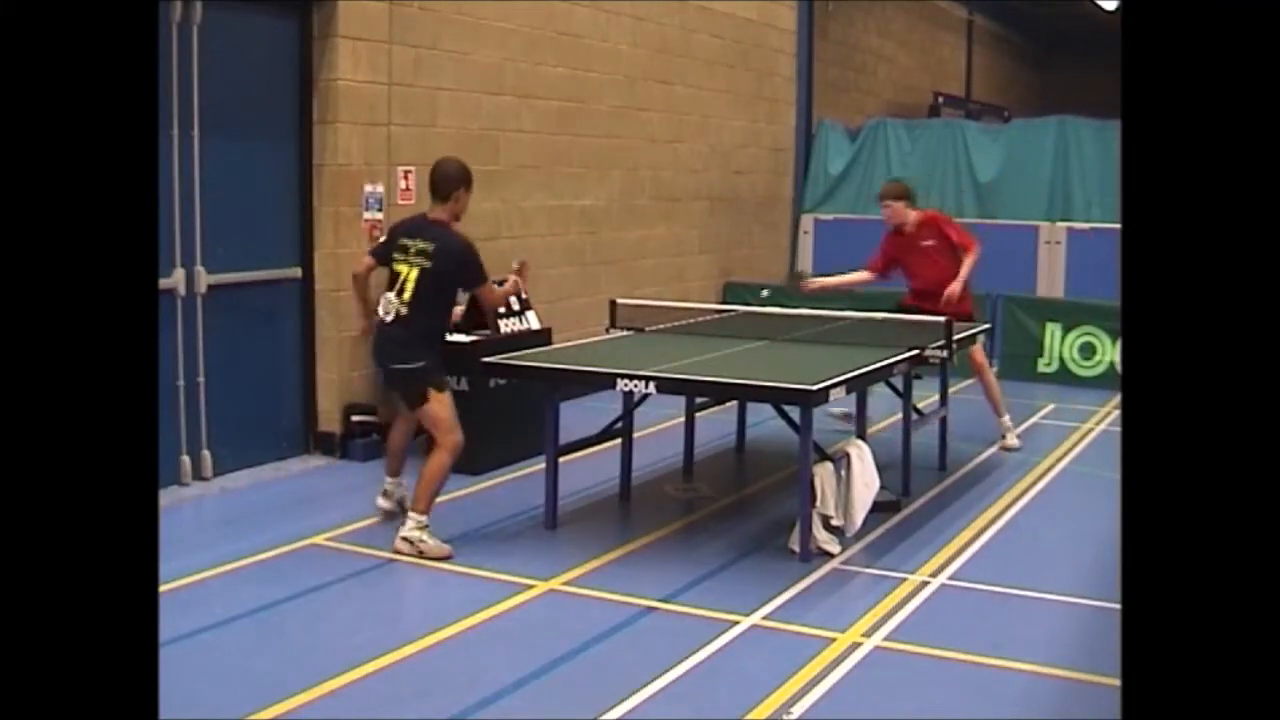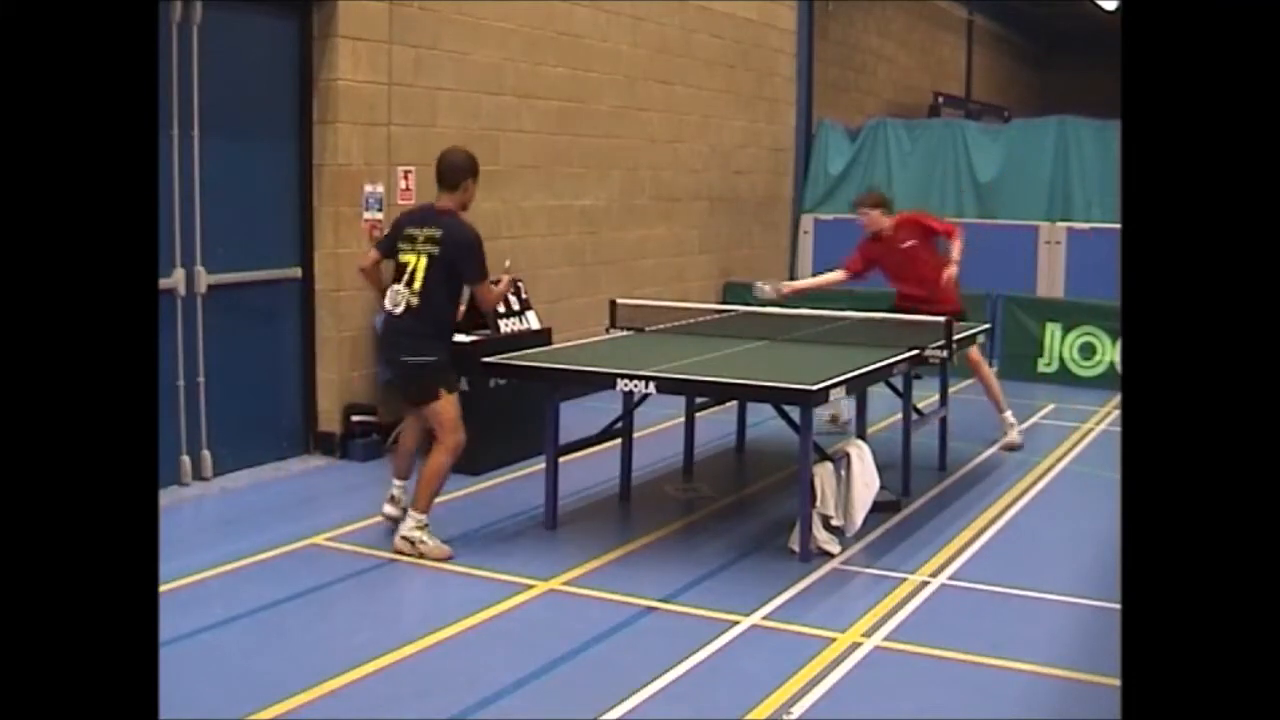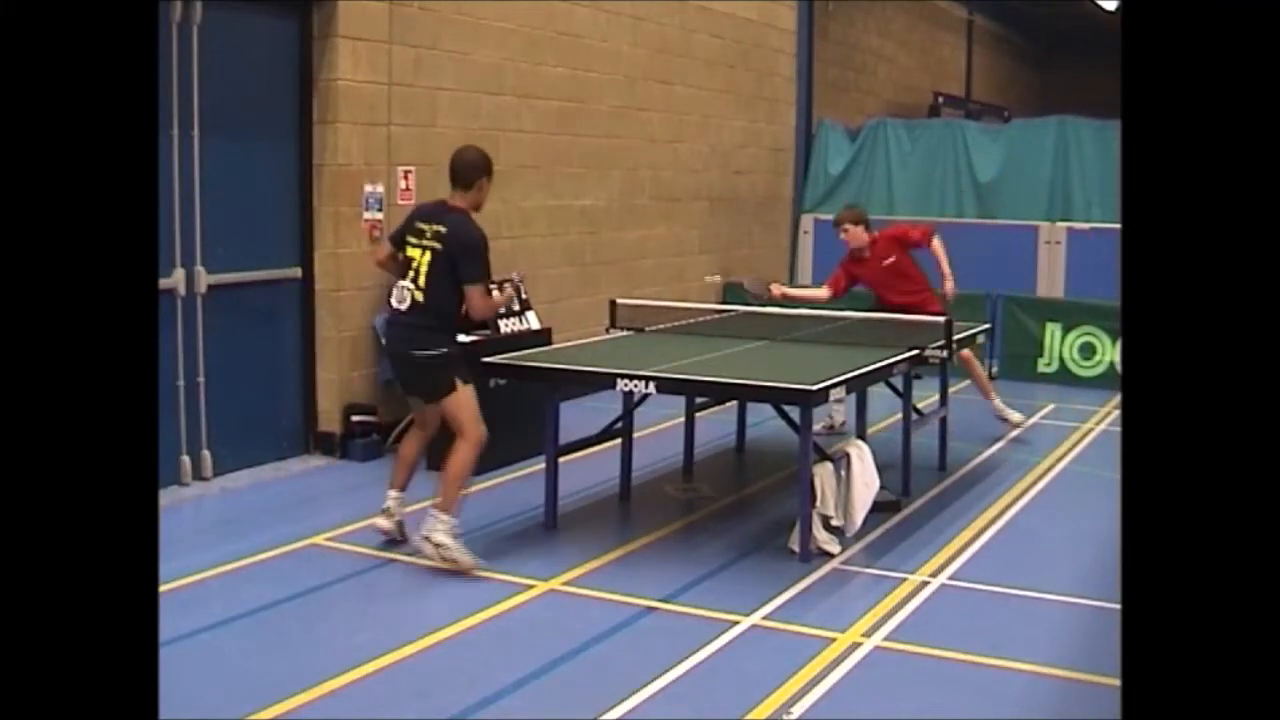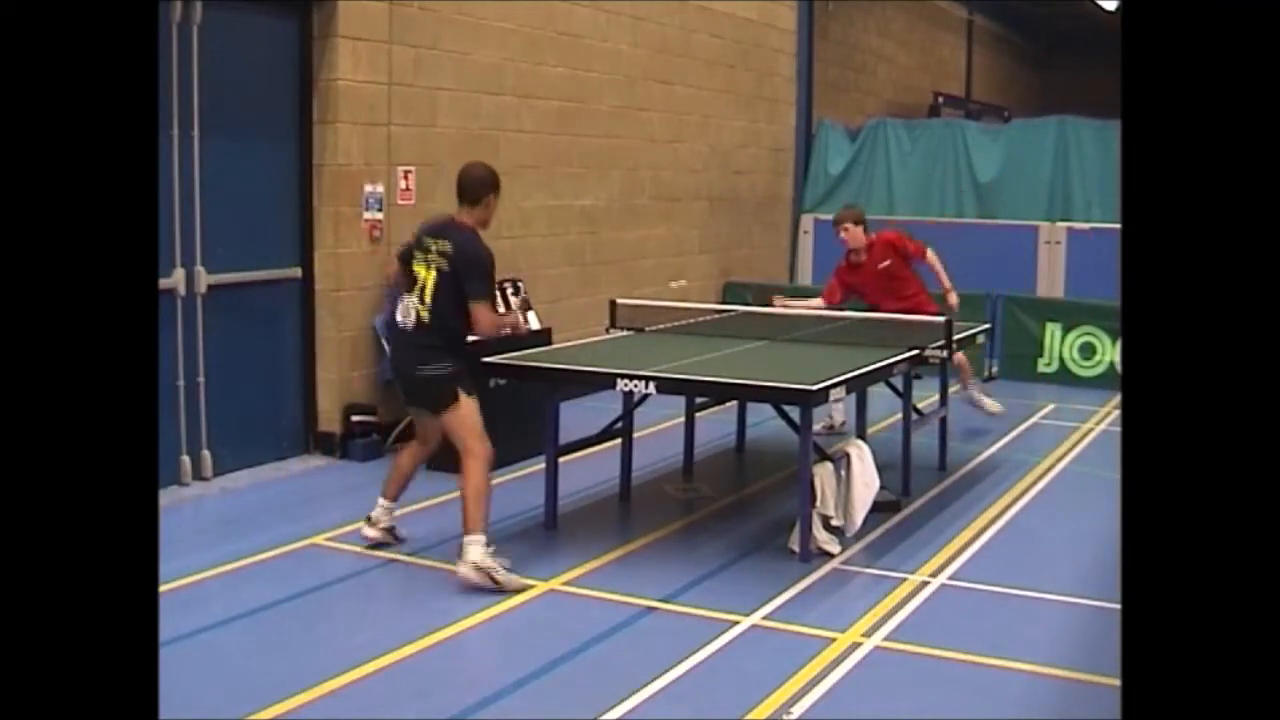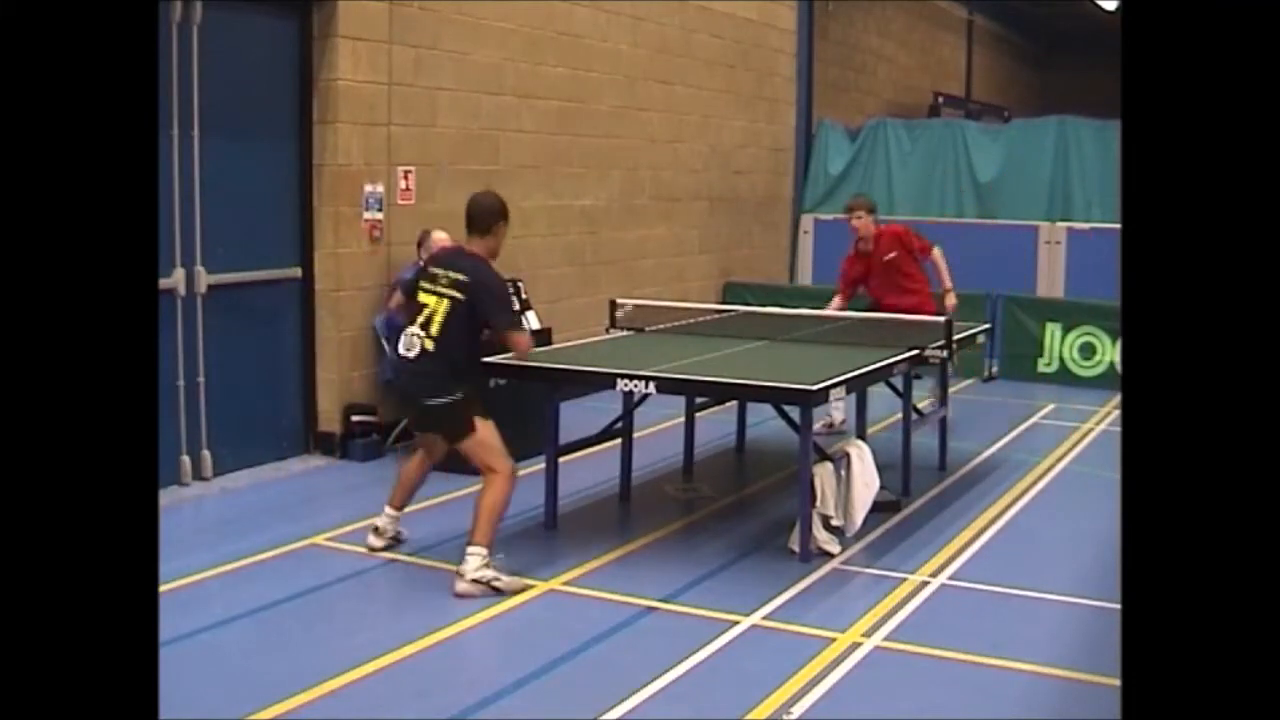
dt=0.1s
person 1, frame 1
left shoulder: (403, 230)
right shoulder: (457, 247)
left elbow: (360, 273)
right elbow: (491, 300)
left wrist: (369, 315)
right wrist: (512, 286)
left hip: (388, 345)
right hip: (414, 355)
left knee: (408, 418)
right knee: (449, 440)
left ankle: (391, 492)
right ankle: (413, 532)
person 1, frame 2
left shoulder: (409, 220)
right shoulder: (463, 236)
left elbow: (368, 266)
right elbow: (485, 302)
right wrist: (502, 287)
left hip: (394, 341)
right hip: (423, 349)
left knee: (417, 417)
right knee: (452, 440)
left ankle: (396, 497)
right ankle: (413, 530)
person 1, frame 3
left shoulder: (421, 215)
right shoulder: (468, 234)
left elbow: (383, 258)
right elbow: (478, 310)
right wrist: (502, 299)
left hip: (400, 337)
right hip: (430, 344)
left knee: (425, 424)
right knee: (472, 435)
left ankle: (391, 511)
right ankle: (439, 531)
person 1, frame 4
left shoulder: (429, 232)
right shoulder: (473, 251)
left elbow: (397, 273)
right elbow: (485, 326)
right wrist: (510, 320)
left hip: (405, 352)
right hip: (434, 361)
left knee: (425, 439)
right knee: (478, 452)
left ankle: (379, 521)
right ankle: (476, 555)
person 1, frame 5
left shoulder: (435, 261)
right shoulder: (487, 280)
left elbow: (399, 305)
right elbow: (521, 348)
right wrist: (520, 336)
left hip: (408, 377)
right hip: (444, 389)
left knee: (430, 450)
right knee: (500, 471)
left ankle: (384, 528)
right ankle: (474, 568)
person 2, frame 1
left shoulder: (936, 221)
right shoulder: (892, 238)
left elbow: (972, 249)
right elbow: (870, 273)
left wrist: (959, 281)
right wrist: (823, 282)
left hip: (954, 305)
right hip: (917, 304)
left knee: (978, 362)
left ankle: (1006, 427)
person 2, frame 2
left shoulder: (913, 222)
right shoulder: (870, 244)
left elbow: (955, 232)
right elbow: (843, 273)
left wrist: (953, 263)
right wrist: (796, 284)
left hip: (943, 304)
right hip: (908, 306)
left knee: (973, 358)
left ankle: (1008, 422)
person 2, frame 3
left shoulder: (893, 237)
right shoulder: (849, 265)
left elbow: (932, 237)
right elbow: (827, 293)
left wrist: (947, 276)
right wrist: (788, 292)
left hip: (926, 307)
right hip: (891, 312)
left knee: (965, 356)
left ankle: (997, 406)
right ankle: (837, 418)
person 2, frame 4
left shoulder: (890, 241)
right shoulder: (845, 270)
left elbow: (927, 254)
right elbow: (826, 302)
left wrist: (948, 288)
right wrist: (788, 304)
left hip: (920, 311)
left knee: (956, 359)
left ankle: (972, 393)
right ankle: (837, 418)
person 2, frame 5
left shoulder: (896, 234)
right shoulder: (853, 259)
left elbow: (933, 251)
right elbow: (842, 298)
left wrist: (948, 290)
left hip: (922, 309)
right hip: (886, 313)
right ankle: (836, 417)
